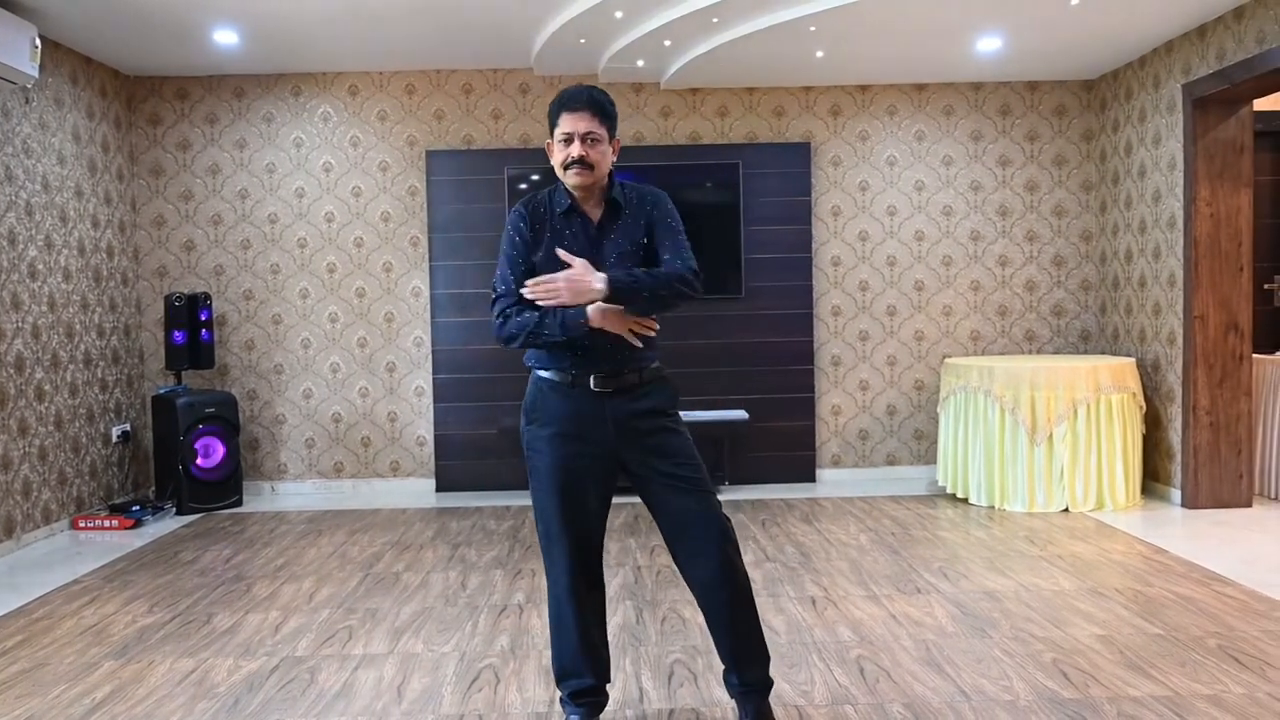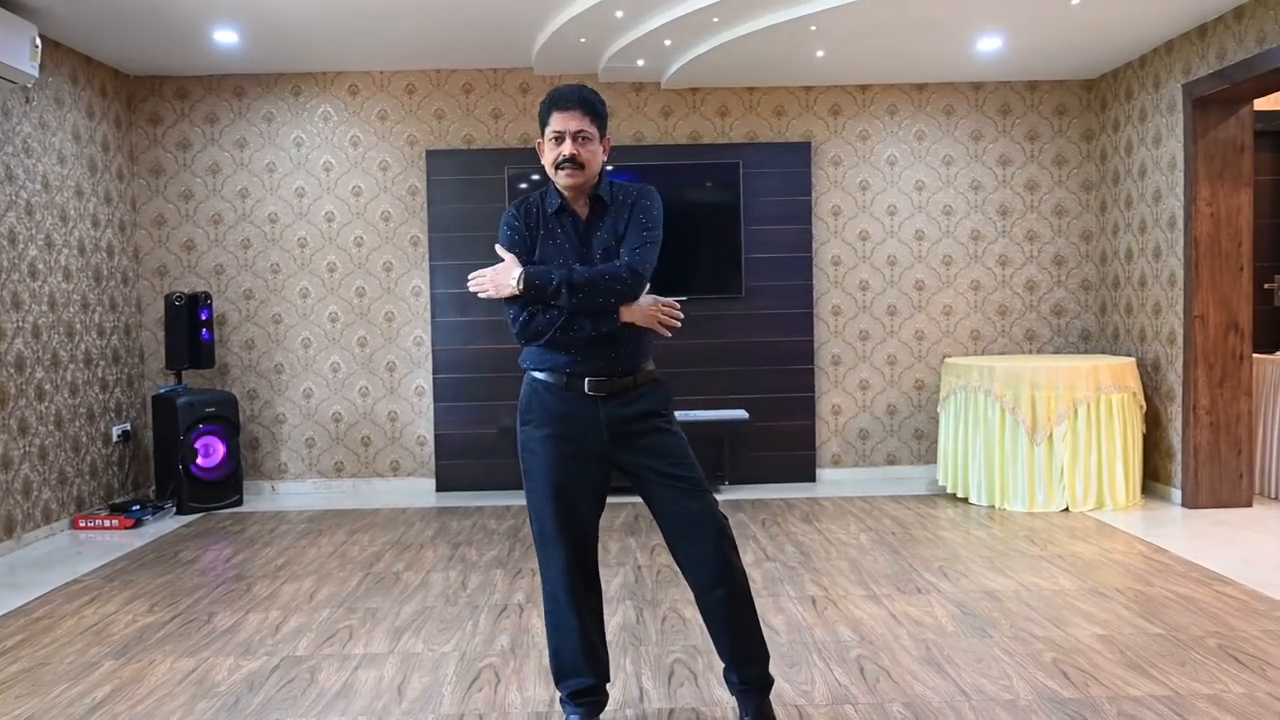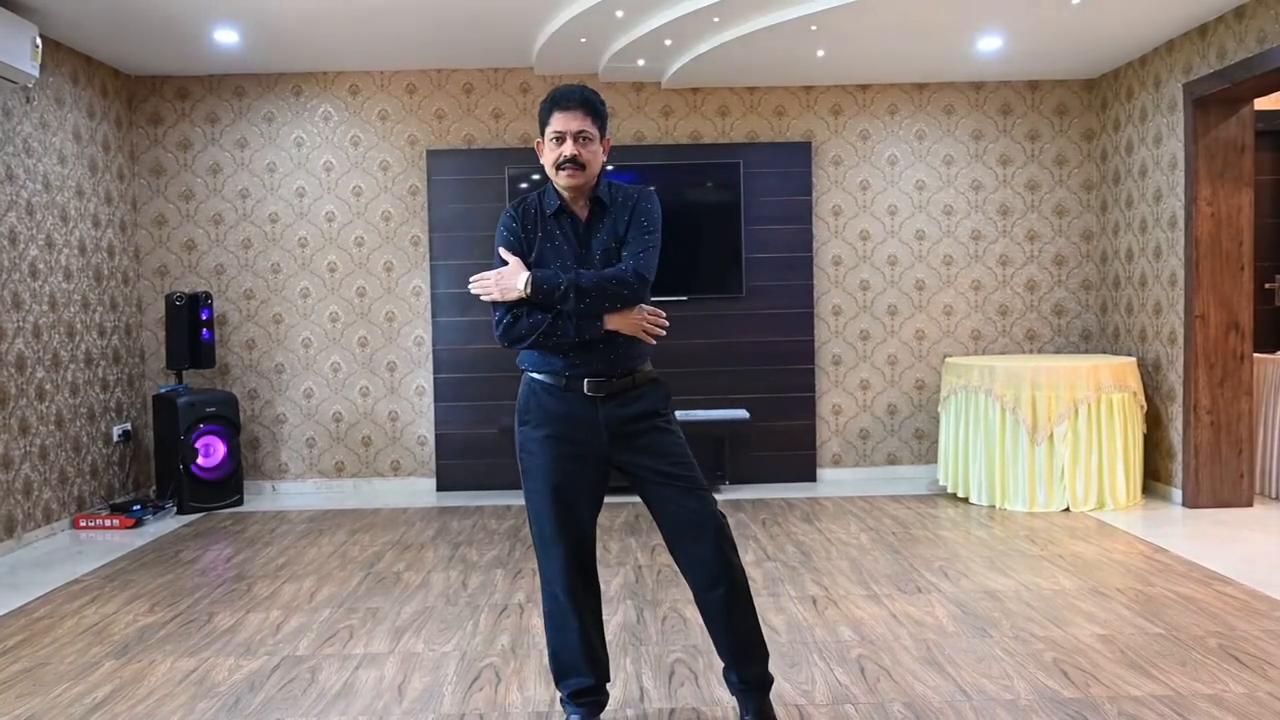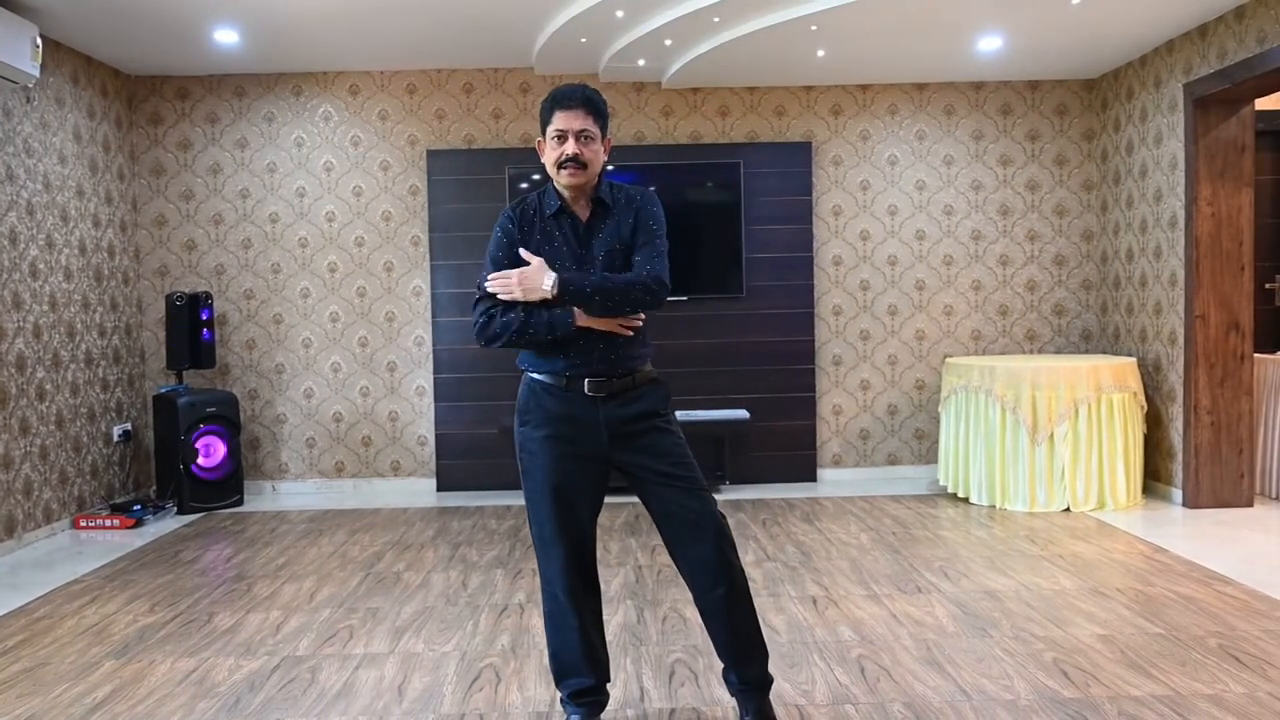
dt=0.3s
person 1, frame 1
left shoulder: (650, 206)
right shoulder: (531, 218)
left elbow: (683, 278)
right elbow: (507, 320)
left wrist: (601, 284)
right wrist: (589, 317)
left hip: (642, 400)
right hip: (561, 407)
left knee: (708, 539)
right knee: (570, 558)
person 1, frame 2
left shoulder: (639, 201)
right shoulder: (523, 218)
left elbow: (628, 276)
right elbow: (527, 324)
left wrist: (529, 278)
right wrist: (622, 314)
left hip: (637, 401)
right hip: (555, 408)
left knee: (706, 538)
right knee: (566, 558)
person 1, frame 3
left shoulder: (638, 203)
right shoulder: (521, 220)
left elbow: (633, 281)
right elbow: (509, 326)
left wrist: (535, 283)
right wrist: (604, 320)
left hip: (636, 401)
right hip: (553, 409)
left knee: (705, 537)
right knee: (564, 559)
person 1, frame 4
left shoulder: (639, 206)
right shoulder: (519, 221)
left elbow: (653, 288)
right elbow: (488, 324)
left wrist: (558, 286)
right wrist: (576, 317)
left hip: (636, 402)
right hip: (553, 409)
left knee: (704, 539)
right knee: (565, 560)
